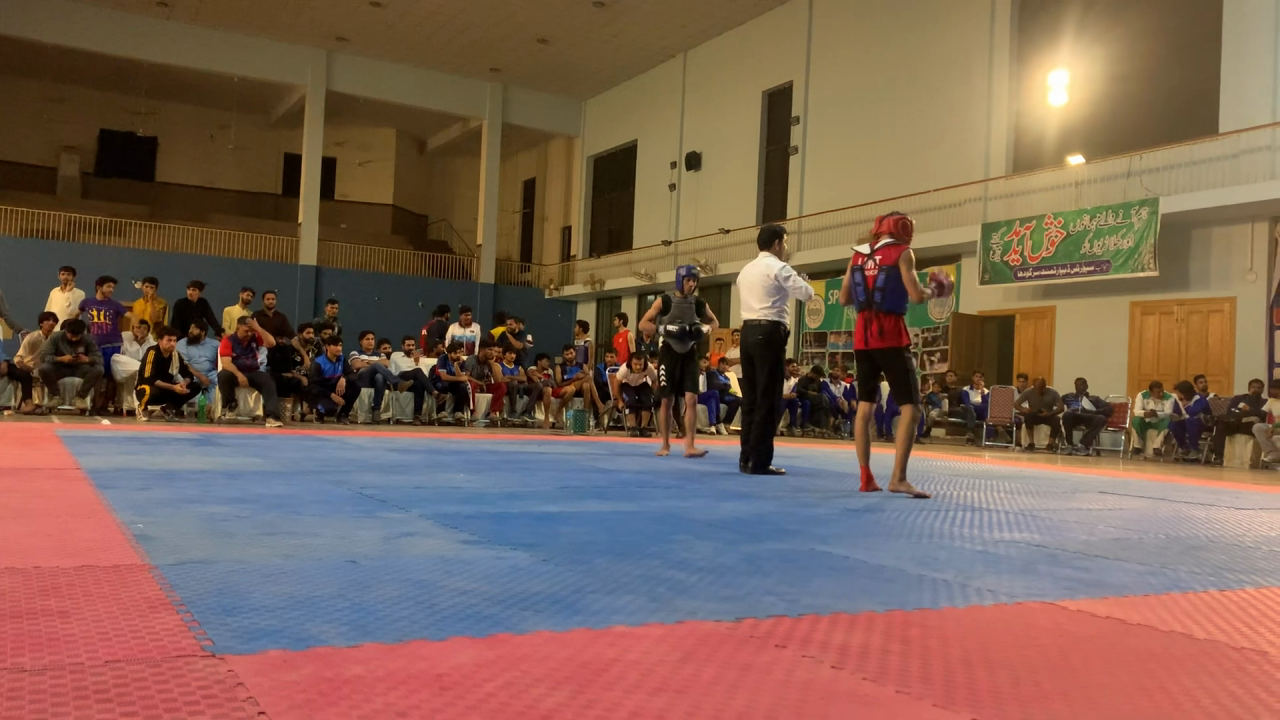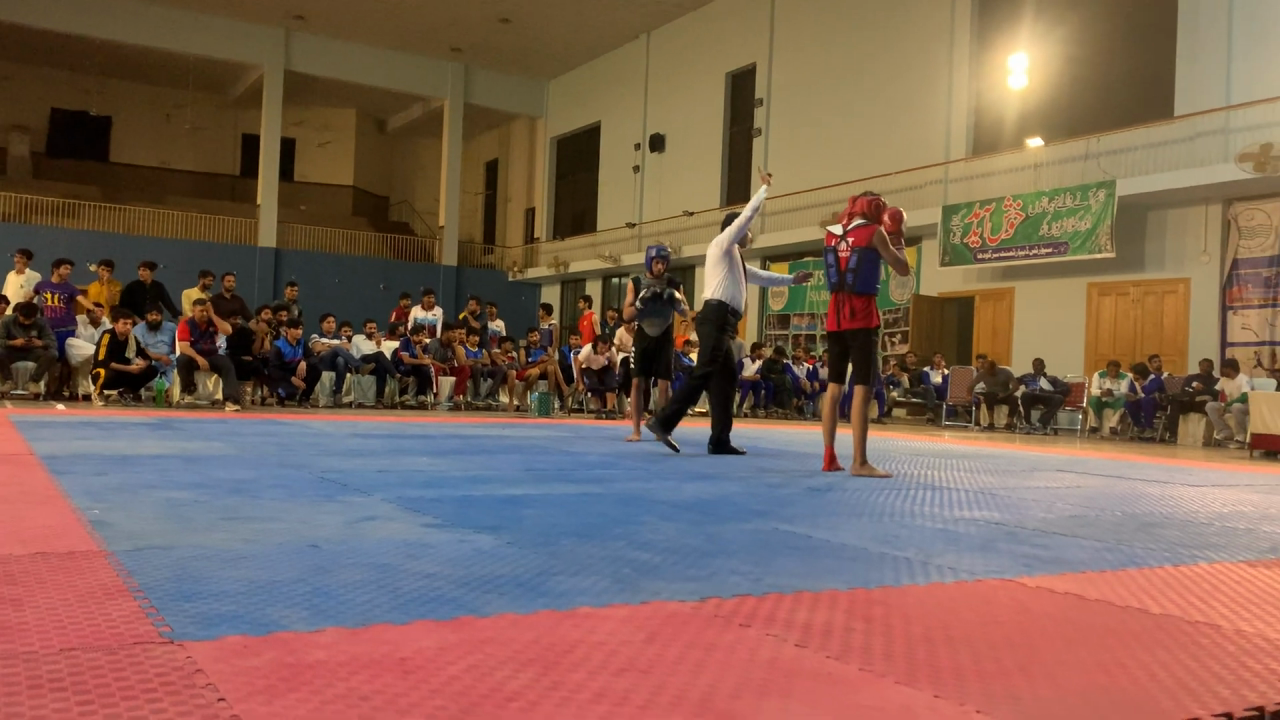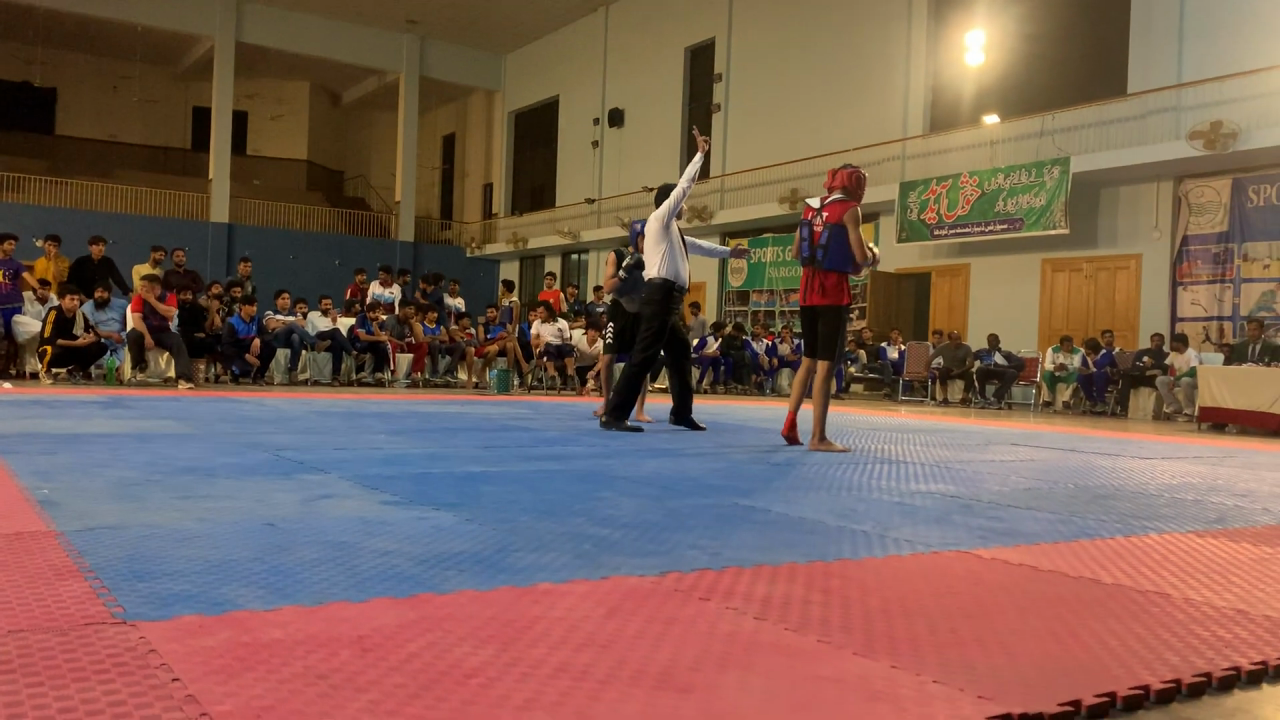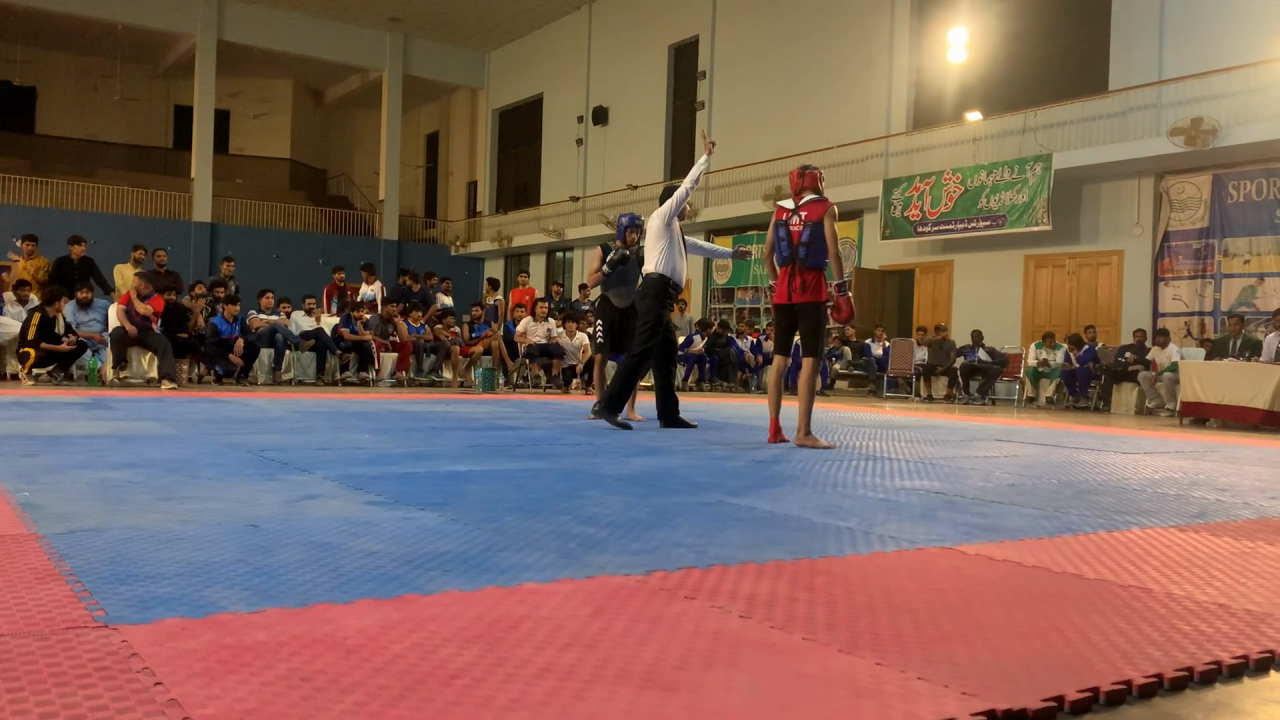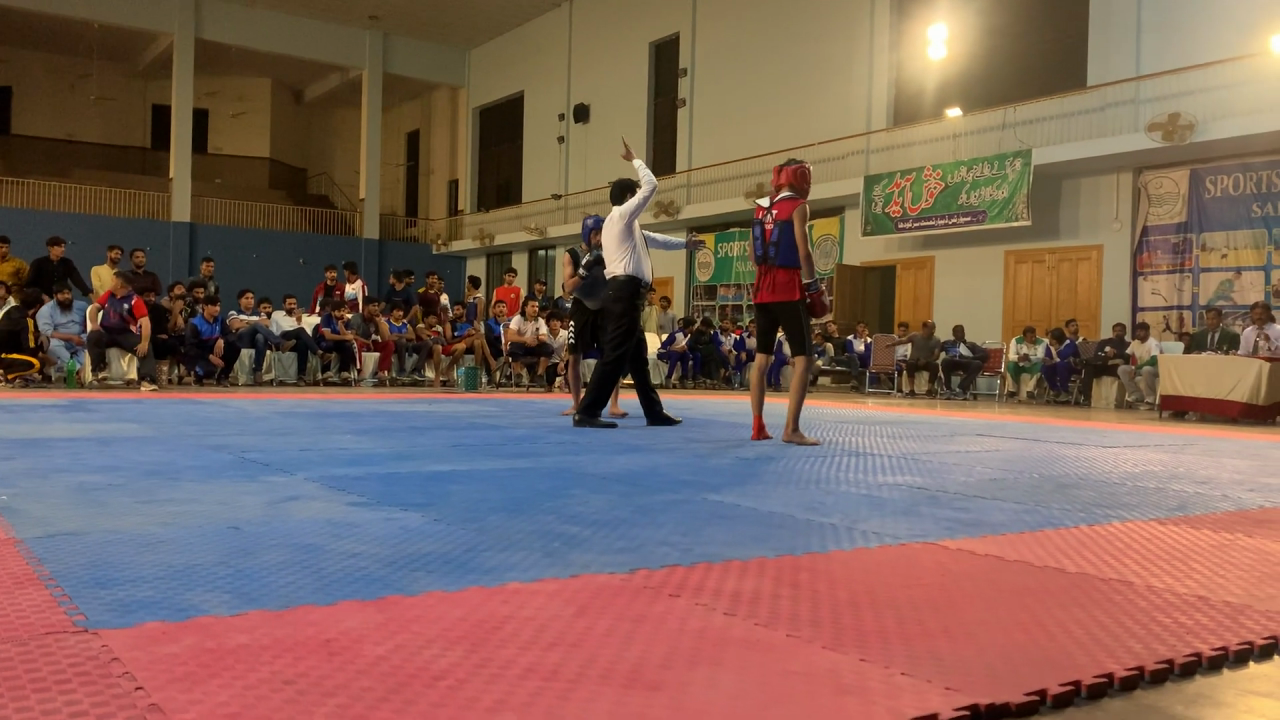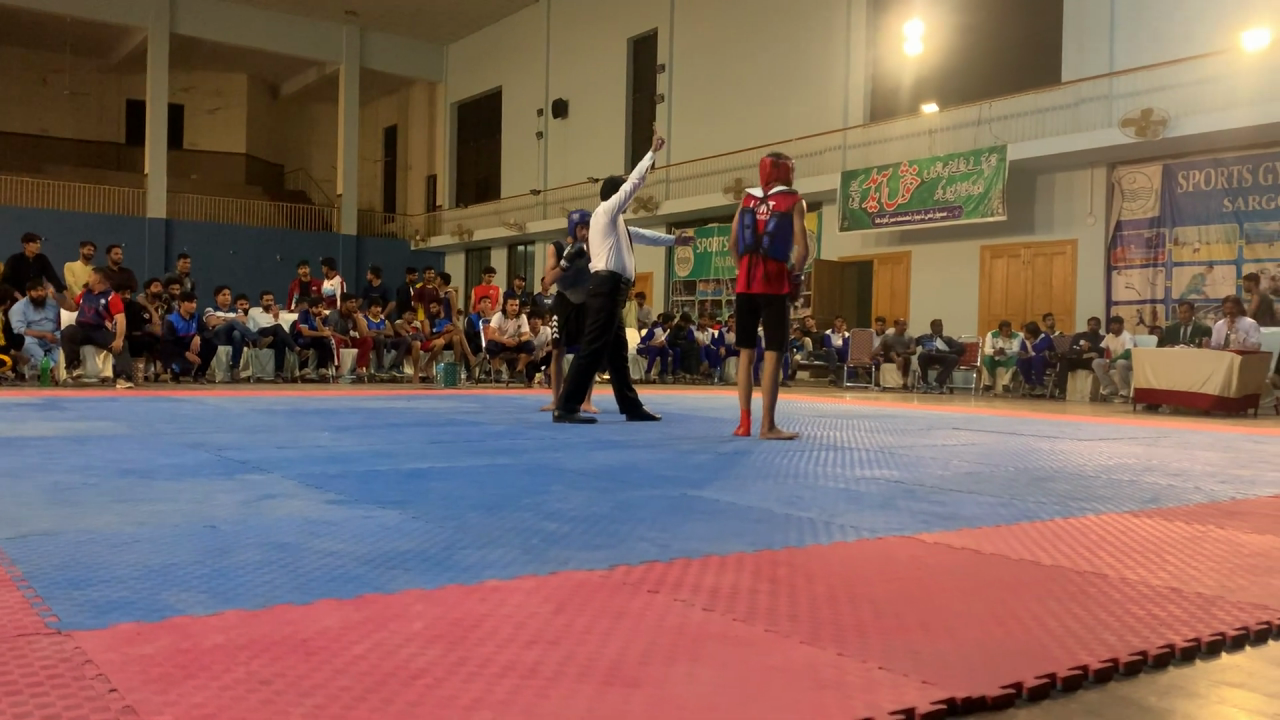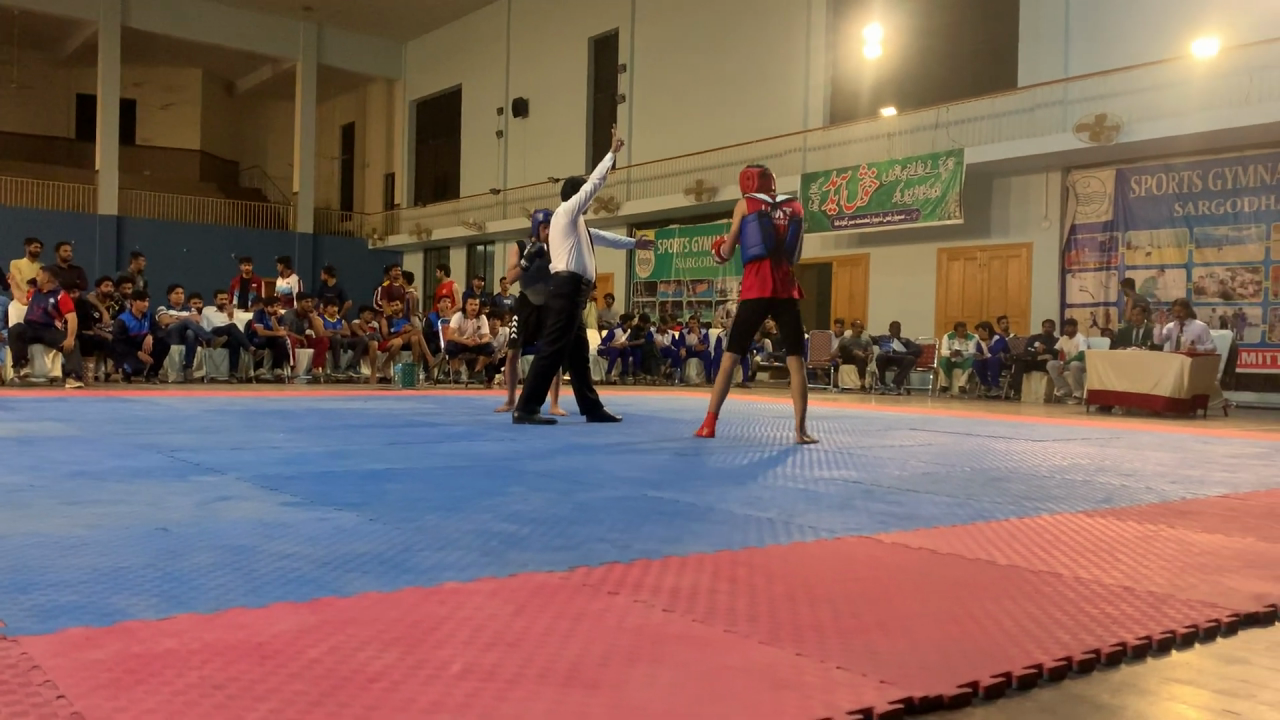
dt=0.7s
person 1, frame 1
left shoulder: (746, 271)
right shoulder: (778, 268)
right elbow: (806, 293)
left wrist: (785, 289)
right wrist: (801, 283)
left hip: (748, 333)
right hip: (769, 334)
left knee: (751, 399)
right knee: (767, 400)
left ankle: (748, 458)
right ankle: (759, 461)
person 1, frame 2
left shoulder: (735, 259)
right shoulder: (723, 244)
left elbow: (760, 277)
right elbow: (747, 215)
left wrist: (791, 279)
right wrist: (765, 187)
left hip: (722, 320)
right hip: (716, 317)
left knee: (724, 379)
right knee: (704, 373)
left ankle: (720, 441)
right ankle: (663, 421)
person 1, frame 3
left shoulder: (671, 231)
right shoulder: (659, 220)
left elbow: (697, 246)
right elbow: (684, 185)
left wrist: (728, 252)
right wrist: (700, 153)
left hip: (666, 298)
right hip: (661, 295)
left knee: (680, 353)
right knee: (644, 356)
left ankle: (682, 413)
right ankle: (614, 414)
person 1, frame 4
left shoulder: (674, 231)
right shoulder: (662, 217)
left elbow: (699, 246)
right elbow: (687, 186)
left wrist: (731, 253)
right wrist: (706, 156)
left hip: (661, 294)
right hip: (656, 291)
left knee: (666, 354)
right knee: (641, 351)
left ankle: (669, 415)
right ankle: (608, 405)
person 1, frame 5
left shoulder: (624, 224)
right shoulder: (622, 214)
left elbow: (652, 239)
right elbow: (650, 186)
left wrist: (685, 244)
right wrist: (635, 160)
left hip: (623, 292)
right hip: (626, 291)
left knee: (637, 354)
right knee: (616, 354)
left ankle: (653, 410)
right ankle: (586, 412)
person 1, frame 6
left shoulder: (615, 222)
right shoulder: (606, 211)
left elbow: (641, 235)
right elbow: (634, 181)
left wrist: (673, 240)
right wrist: (652, 151)
left hip: (610, 288)
right hip: (606, 287)
left knee: (617, 351)
right knee: (593, 349)
left ankle: (631, 407)
right ankle: (566, 408)
person 1, frame 7
left shoulder: (575, 222)
right shoulder: (567, 211)
left elbow: (601, 237)
right elbow: (595, 182)
left wrist: (634, 243)
right wrist: (613, 153)
left hip: (570, 290)
right hip: (568, 288)
left knee: (578, 352)
right knee: (552, 349)
left ankle: (591, 408)
right ankle: (525, 409)
person 2, frame 1
left shoulder: (858, 255)
right shoulder: (902, 253)
left elbow: (844, 298)
right elbow: (916, 296)
right wrist: (936, 288)
left hip: (863, 335)
right hip: (891, 336)
left knee: (865, 406)
right knee: (910, 407)
left ankle: (866, 478)
right ankle: (899, 477)
person 2, frame 2
left shoulder: (832, 234)
right shoulder: (874, 233)
right elbow: (903, 269)
right wrist: (896, 238)
left hip: (835, 316)
right hip: (862, 317)
left knee: (834, 387)
right knee: (862, 389)
left ankle: (829, 457)
right ankle: (859, 462)
person 2, frame 3
left shoulder: (810, 207)
right shoulder: (849, 210)
left elbow: (797, 251)
right elbow: (860, 258)
right wrist: (869, 257)
left hip: (808, 290)
right hip: (833, 292)
left knee: (808, 360)
right knee: (826, 364)
left ankle: (790, 422)
right ankle: (818, 437)
person 2, frame 4
left shoulder: (781, 210)
right shoulder: (826, 208)
left elbow: (767, 253)
right elbow: (833, 252)
right wrist: (841, 289)
left hip: (784, 289)
right hip: (811, 290)
left knee: (779, 360)
right knee: (811, 361)
left ankle: (774, 429)
right ankle: (803, 432)
person 2, frame 5
left shoulder: (761, 208)
right shoulder: (798, 206)
right elbow: (803, 252)
right wrist: (813, 285)
left hip: (763, 288)
right hip: (788, 288)
left knee: (762, 358)
right knee: (803, 359)
left ankle: (758, 427)
right ankle: (791, 428)
person 2, frame 6
left shoulder: (747, 199)
right shoulder: (794, 201)
left elbow: (733, 244)
right elbow: (803, 249)
right wrist: (795, 275)
left hip: (746, 280)
right hip: (774, 281)
left knee: (746, 353)
right knee: (773, 355)
left ankle: (744, 422)
right ankle: (768, 425)
person 2, frame 7
left shoulder: (745, 204)
right shoulder: (795, 207)
left elbow: (727, 251)
left wrist: (719, 253)
left hip: (755, 288)
right hip: (786, 288)
left knee: (731, 356)
right knee: (796, 359)
left ankle: (709, 423)
right ankle: (800, 429)
person 3, frame 1
left shoulder: (700, 304)
right shoulder: (664, 301)
left elbow: (714, 322)
right elbow: (643, 324)
left wrist: (704, 330)
right wrist: (664, 329)
left hip: (689, 355)
right hip: (669, 353)
left knee: (691, 400)
right knee: (666, 400)
left ankle: (690, 445)
right ankle: (665, 444)
person 3, frame 2
left shoulder: (674, 284)
right shoulder: (635, 283)
left elbow: (686, 313)
right elbow: (626, 315)
left wrist: (677, 303)
right wrist: (641, 302)
left hip: (665, 338)
right hip: (643, 337)
left knee: (664, 385)
right knee: (637, 383)
right ankle: (636, 430)
person 3, frame 3
right shoulder: (616, 256)
right elbow: (607, 287)
right wrist: (625, 270)
left hip: (641, 314)
right hip: (618, 312)
right knee: (607, 360)
left ankle: (640, 411)
right ankle: (606, 402)
person 3, frame 4
left shoulder: (640, 253)
right shoulder: (603, 251)
right elbow: (591, 282)
right wrist: (610, 266)
left hip: (630, 309)
right hip: (607, 308)
right knee: (600, 358)
left ankle: (630, 409)
person 3, frame 5
right shoulder: (571, 255)
right elbow: (568, 288)
right wrist: (586, 269)
left hip: (604, 309)
right hip: (581, 309)
right knee: (574, 359)
left ankle: (614, 405)
right ankle: (576, 404)
person 3, frame 6
left shoulder: (592, 248)
right shoulder: (556, 248)
right elbow: (548, 280)
right wrist: (567, 261)
left hip: (587, 304)
right hip: (564, 304)
right knee: (558, 353)
left ankle: (586, 401)
right ankle: (556, 400)
person 3, frame 7
right shoulder: (521, 247)
right elbow: (509, 278)
right wrist: (527, 260)
right hip: (526, 304)
right knee: (513, 354)
left ankle: (554, 404)
right ankle: (510, 400)
